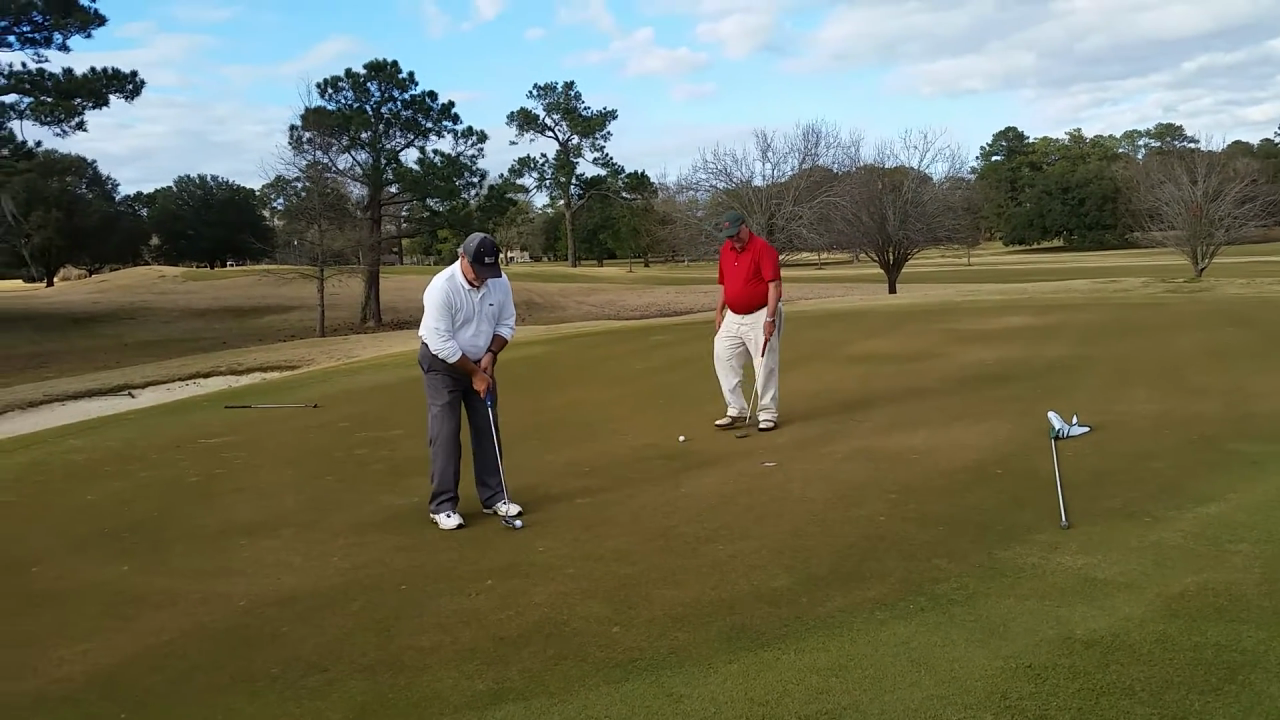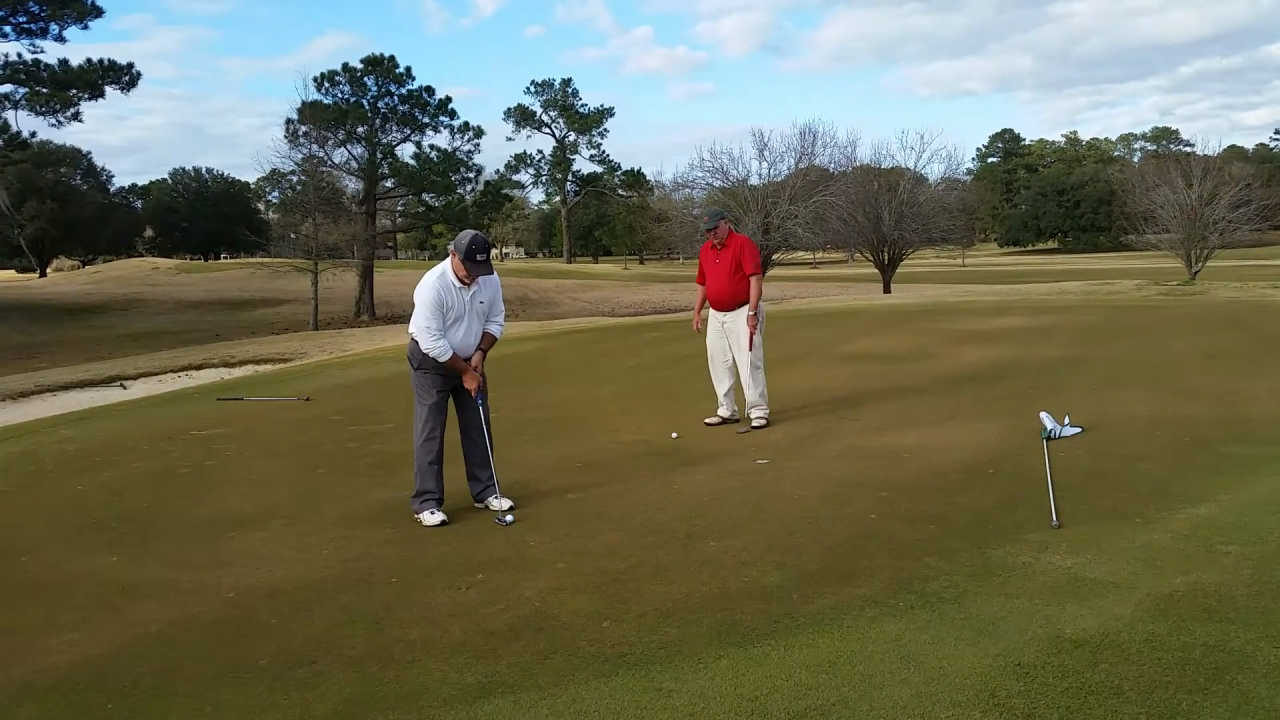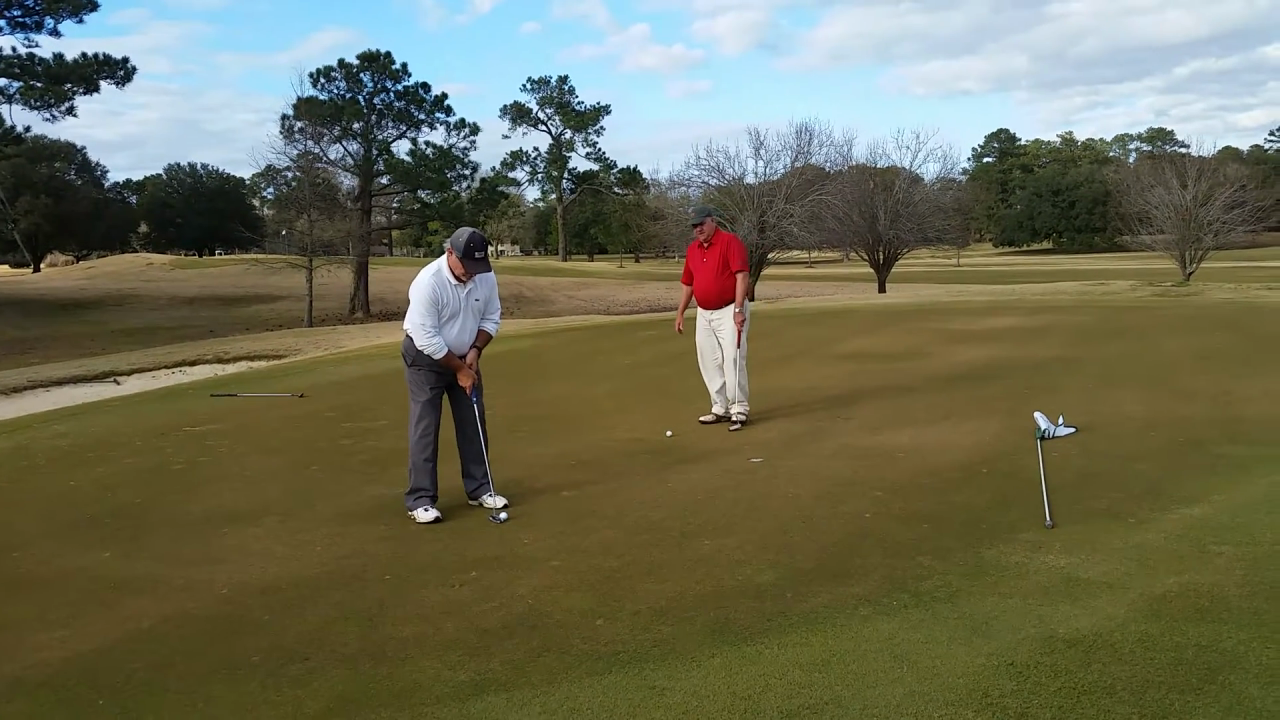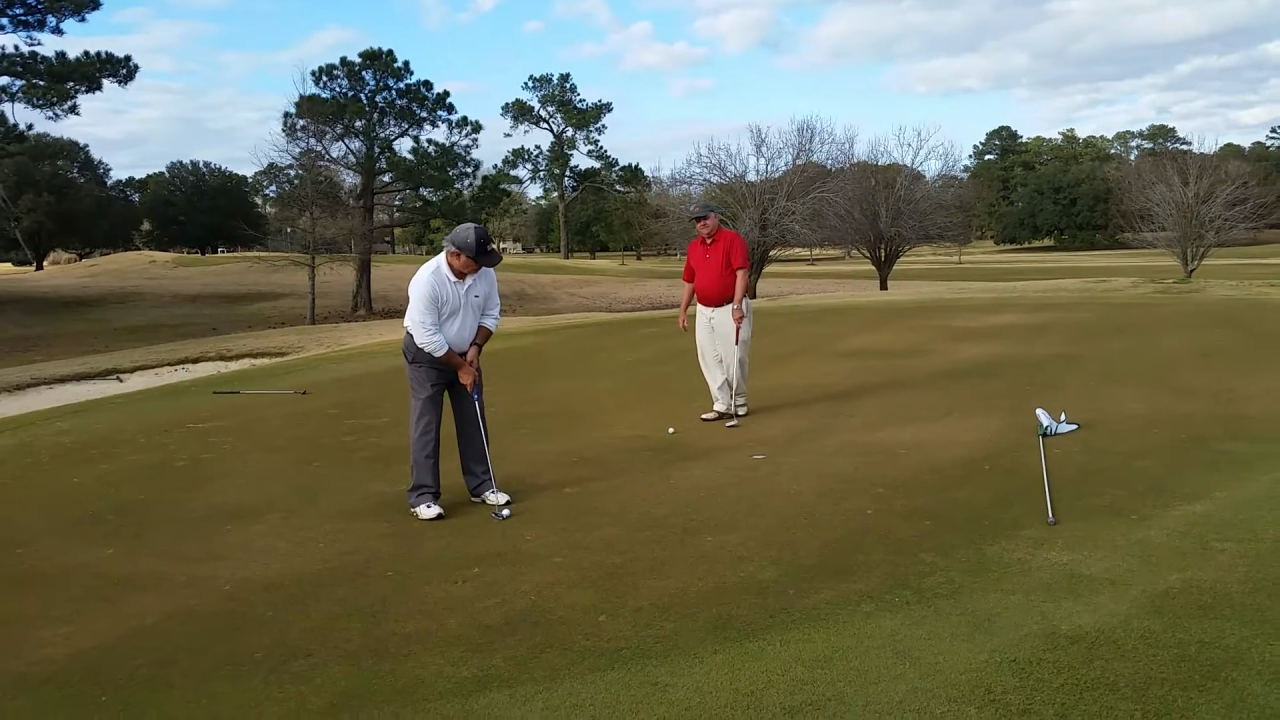
dt=0.4s
person 1, frame 1
left shoulder: (500, 282)
right shoulder: (442, 287)
left elbow: (506, 323)
right elbow: (441, 344)
left wrist: (490, 355)
right wrist: (474, 373)
left hip: (480, 363)
right hip: (443, 364)
left knee: (487, 431)
right knee: (445, 432)
left ankle: (493, 497)
right ankle: (443, 505)
person 1, frame 2
left shoulder: (490, 279)
right shoulder: (432, 285)
left elbow: (495, 320)
right elbow: (432, 342)
left wrist: (480, 353)
right wrist: (464, 372)
left hip: (470, 359)
right hip: (431, 360)
left knee: (478, 425)
right knee: (430, 429)
left ankle: (485, 491)
right ankle: (427, 502)
person 1, frame 3
left shoulder: (486, 277)
right shoulder: (428, 282)
left elbow: (491, 318)
right elbow: (427, 340)
left wrist: (475, 351)
right wrist: (459, 370)
left hip: (465, 356)
right hip: (426, 357)
left knee: (473, 423)
right knee: (425, 425)
left ankle: (479, 488)
right ankle: (420, 499)
person 1, frame 4
left shoulder: (485, 273)
right shoulder: (427, 280)
left elbow: (491, 314)
right elbow: (427, 337)
left wrist: (475, 348)
right wrist: (460, 367)
left hip: (465, 353)
right hip: (427, 354)
left knee: (473, 420)
right knee: (426, 423)
left ankle: (481, 485)
right ankle: (423, 496)
person 2, frame 1
left shoulder: (763, 248)
right shoulder: (725, 250)
left elbow: (774, 285)
left wrist: (770, 319)
right wrist: (719, 311)
left hip: (760, 316)
right hip: (734, 317)
left knee: (765, 365)
right knee: (723, 358)
left ankle: (767, 414)
right ankle: (736, 410)
person 2, frame 2
left shoulder: (744, 244)
right shoulder: (705, 250)
left elbow: (756, 279)
right elbow: (703, 283)
left wrist: (752, 312)
right wrist: (697, 312)
left hip: (743, 313)
right hip: (716, 315)
left knee: (749, 362)
right knee: (719, 363)
left ankle: (759, 412)
right ankle: (727, 410)
person 2, frame 3
left shoulder: (731, 241)
right shoulder: (692, 249)
left elbow: (742, 276)
right elbow: (688, 283)
left wrist: (738, 309)
right wrist: (680, 312)
left hip: (729, 310)
right hip: (704, 314)
left knee: (732, 358)
right knee: (709, 362)
left ankle: (739, 408)
right ankle: (721, 408)
person 2, frame 4
left shoulder: (733, 239)
right shoulder: (693, 247)
left elbow: (742, 273)
right elbow: (689, 281)
left wrist: (736, 306)
right wrist: (683, 310)
left hip: (730, 309)
right hip: (705, 311)
left knee: (735, 357)
right knee: (710, 359)
left ankle: (739, 400)
right ankle: (722, 405)
